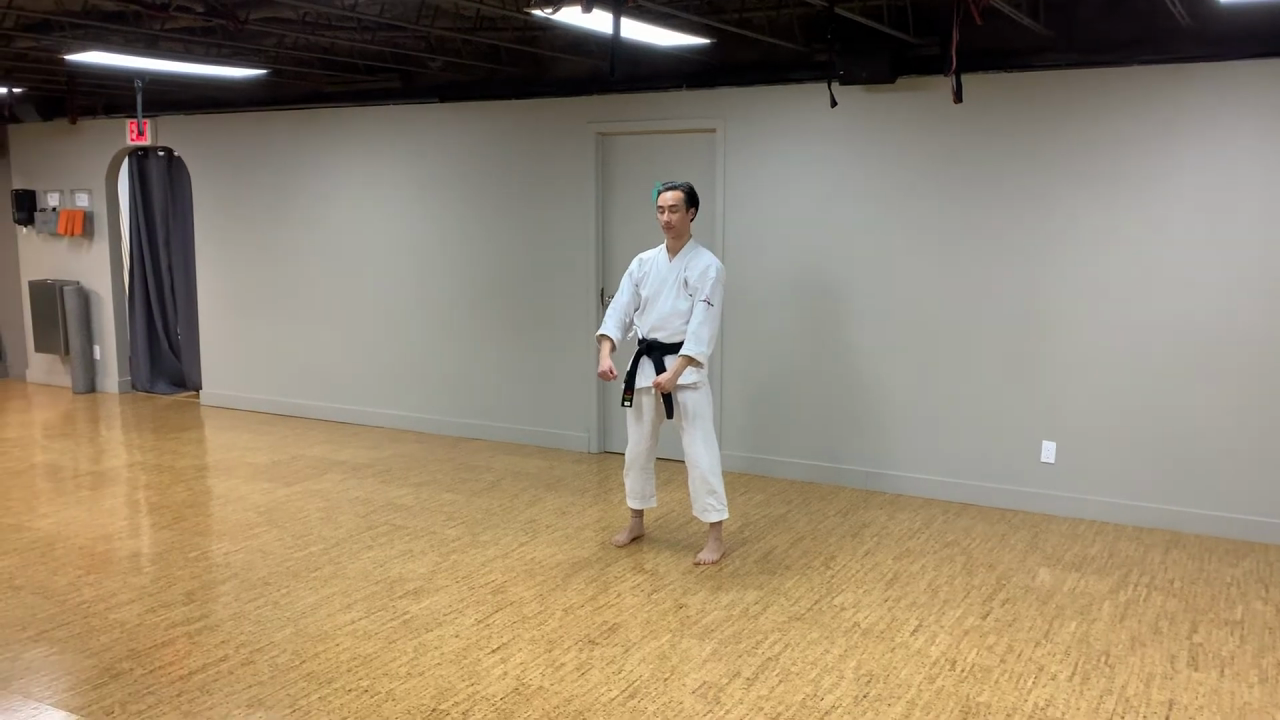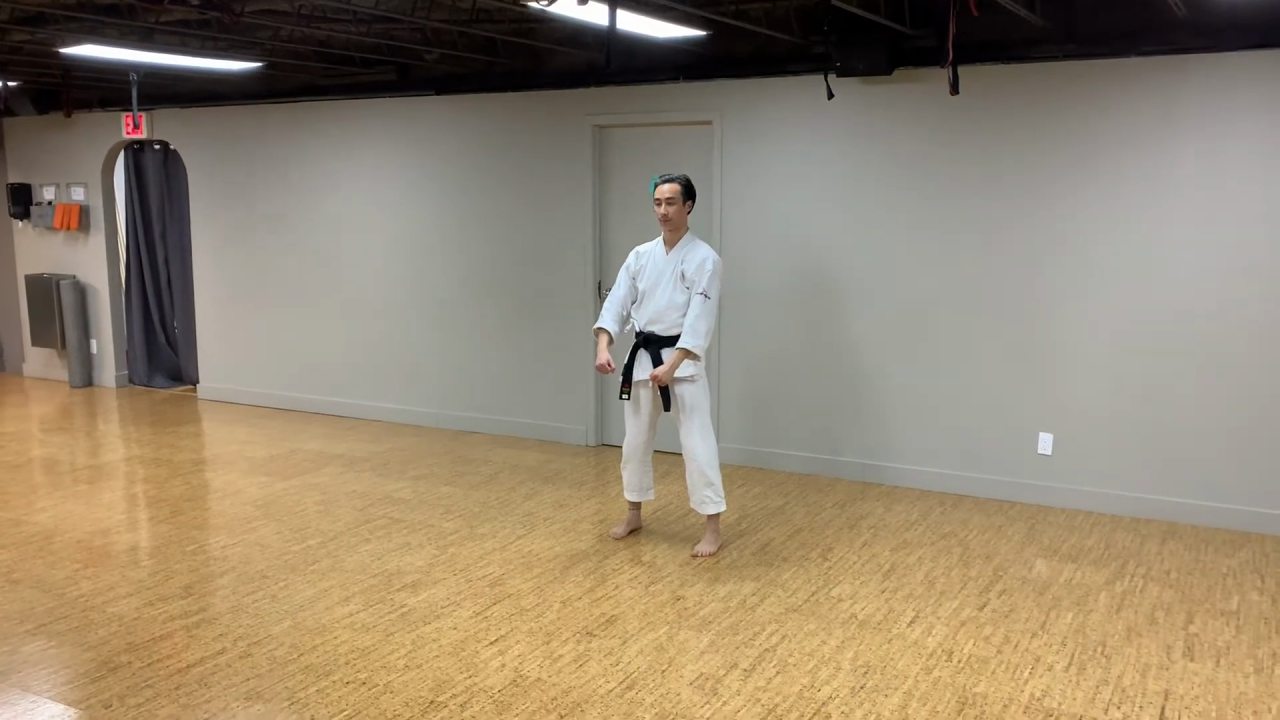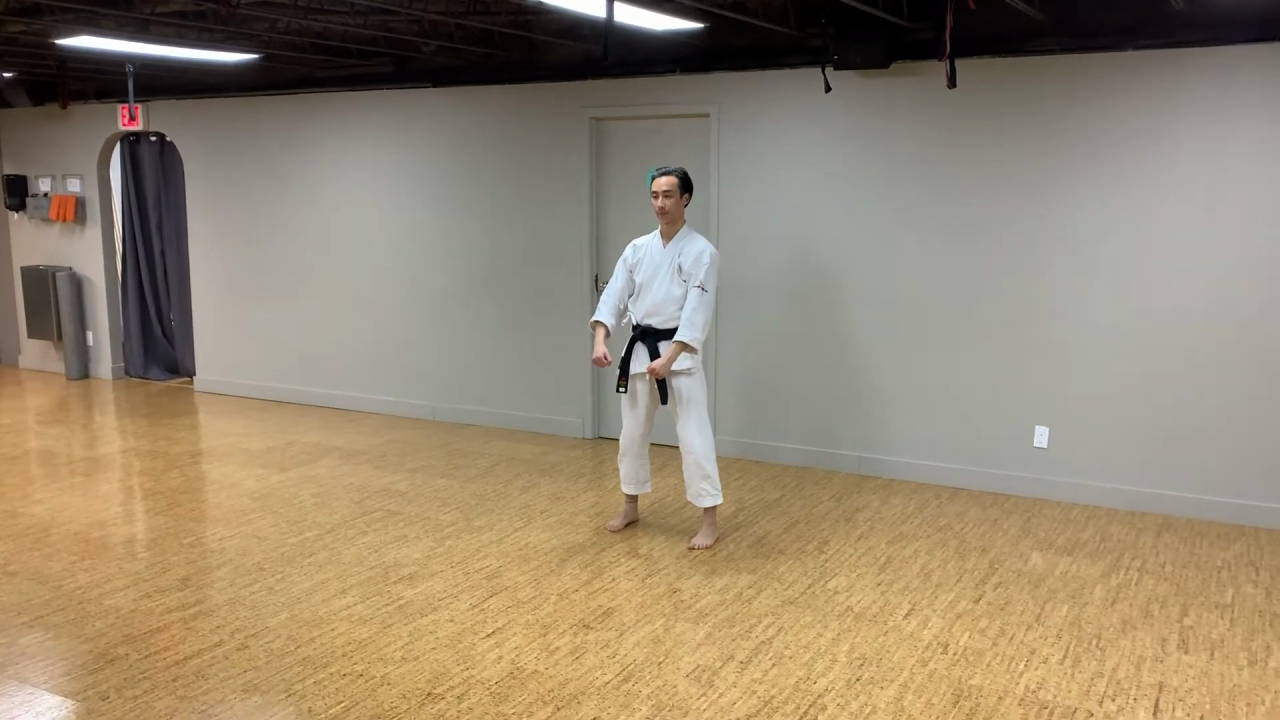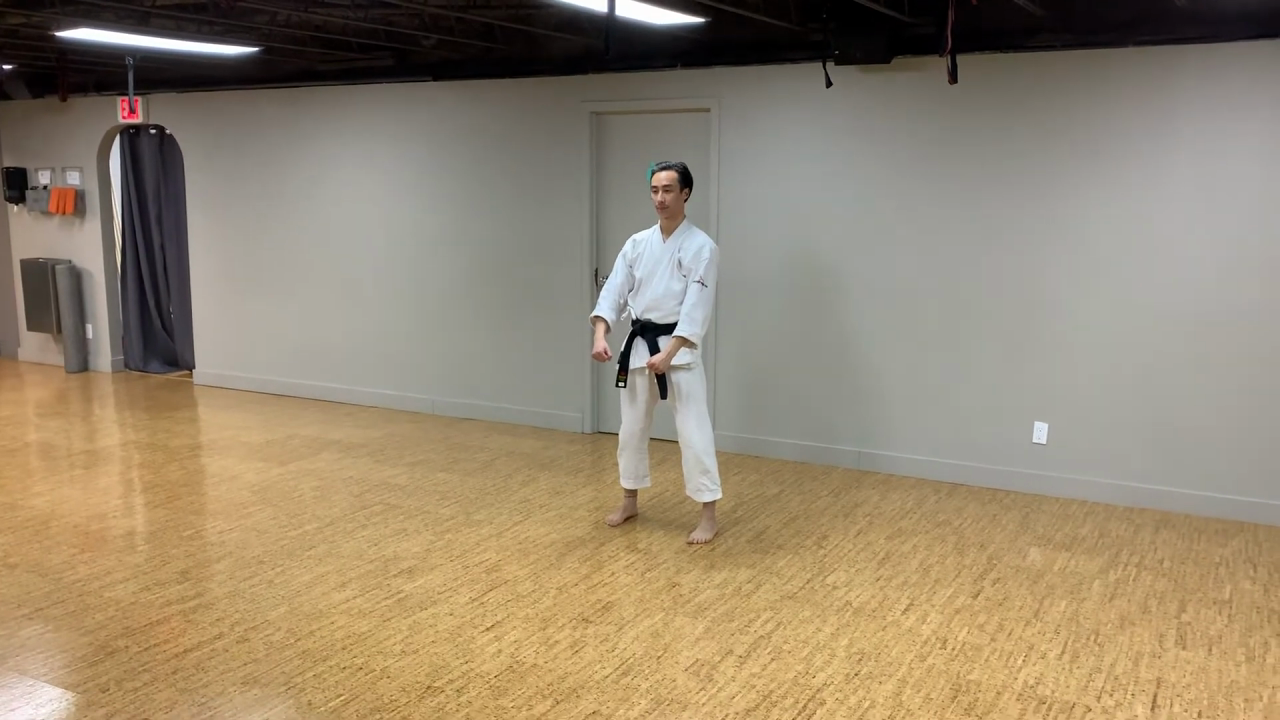
dt=0.3s
person 1, frame 1
left shoulder: (707, 266)
right shoulder: (643, 262)
left elbow: (703, 328)
right elbow: (620, 311)
left wrist: (674, 373)
right wrist: (605, 354)
left hip: (686, 367)
right hip: (644, 364)
left knee: (699, 450)
right knee: (638, 447)
left ankle: (715, 536)
right ankle: (636, 522)
person 1, frame 2
left shoulder: (704, 259)
right shoulder: (640, 255)
left elbow: (700, 320)
right elbow: (617, 303)
left wrist: (672, 366)
right wrist: (603, 347)
left hip: (683, 360)
right hip: (641, 357)
left knee: (697, 443)
right knee: (636, 439)
left ankle: (713, 527)
right ankle: (634, 513)
person 1, frame 3
left shoulder: (701, 251)
right shoulder: (637, 248)
left elbow: (697, 313)
right elbow: (614, 297)
left wrist: (669, 359)
right wrist: (600, 341)
left hip: (680, 353)
right hip: (638, 350)
left knee: (694, 435)
right knee: (632, 432)
left ankle: (709, 519)
right ankle: (630, 507)
person 1, frame 4
left shoulder: (701, 247)
right shoulder: (637, 243)
left elbow: (697, 308)
right elbow: (614, 292)
left wrist: (668, 353)
right wrist: (600, 336)
left hip: (679, 347)
right hip: (637, 345)
left knee: (693, 430)
right knee: (632, 426)
left ankle: (708, 514)
right ankle: (629, 501)
